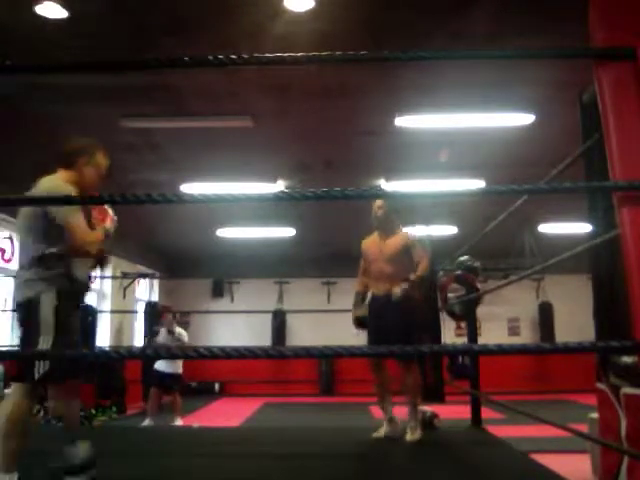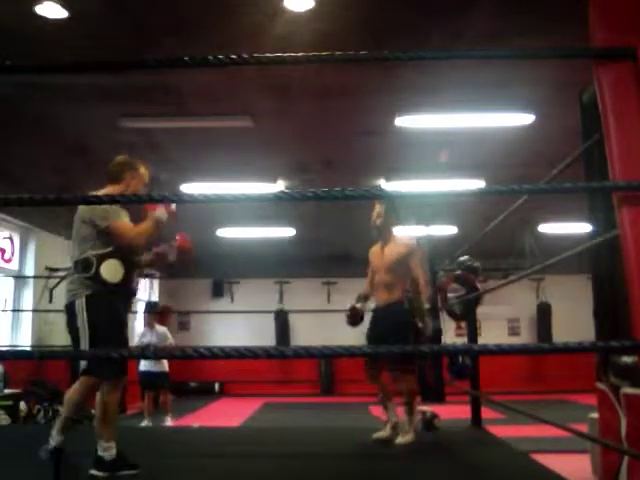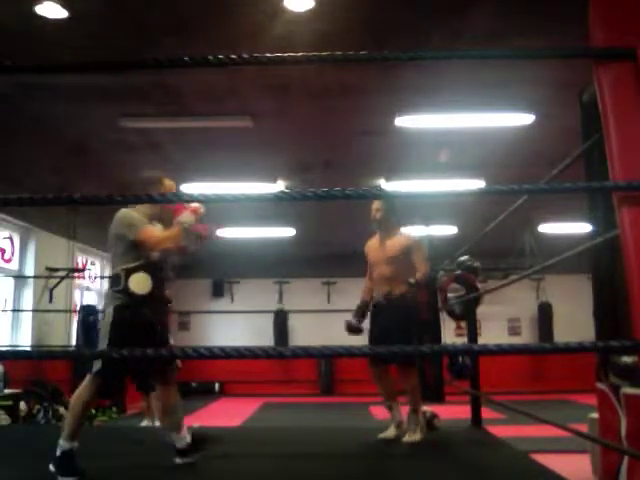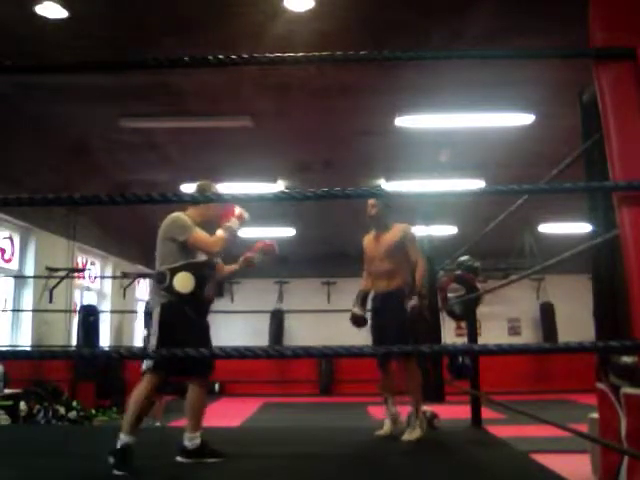
dt=0.5s
person 1, frame 1
left shoulder: (49, 191)
right shoulder: (60, 191)
right elbow: (85, 244)
left wrist: (95, 244)
right wrist: (106, 228)
left hip: (51, 296)
right hip: (47, 296)
left knee: (67, 379)
right knee: (28, 383)
person 1, frame 2
left shoulder: (114, 209)
right shoulder: (99, 203)
left elbow: (126, 257)
right elbow: (135, 239)
right wrist: (159, 214)
left hip: (111, 300)
right hip: (90, 298)
left knee: (114, 377)
right knee: (94, 375)
right ankle: (56, 441)
person 1, frame 3
left shoulder: (152, 224)
right shoulder: (128, 218)
left elbow: (166, 253)
right elbow: (165, 244)
left wrist: (188, 233)
right wrist: (186, 218)
left hip: (149, 313)
right hip: (124, 310)
left knee: (166, 376)
right knee: (97, 381)
left ankle: (183, 444)
right ankle: (64, 451)
person 1, frame 4
left shoulder: (202, 232)
right shoulder: (177, 221)
left elbow: (218, 272)
right elbow: (213, 246)
left wrist: (249, 258)
right wrist: (233, 223)
left hip: (194, 312)
right hip: (170, 308)
left knee: (201, 375)
right knee: (154, 375)
left ankle: (192, 444)
right ankle: (123, 445)
person 2, frame 1
left shoulder: (406, 238)
right shoulder: (367, 244)
left elbow: (425, 264)
right elbow: (363, 274)
left wrist: (409, 283)
right wrist: (358, 303)
left hip: (402, 303)
right hip: (377, 304)
left knee: (407, 362)
right knee: (376, 364)
left ankle: (414, 419)
right ankle: (389, 420)
person 2, frame 2
left shoulder: (407, 246)
right shoulder: (374, 251)
left elbow: (421, 279)
right wrist: (360, 301)
left hip: (400, 312)
right hip: (379, 313)
left knee: (402, 370)
right knee: (372, 371)
left ankle: (410, 423)
right ankle: (392, 422)
person 2, frame 3
left shoulder: (407, 240)
right shoulder: (370, 245)
left elbow: (424, 268)
left wrist: (408, 287)
right wrist: (360, 310)
left hip: (403, 305)
right hip: (379, 309)
left knee: (406, 366)
right knee: (378, 368)
left ankle: (416, 420)
right ankle: (397, 421)
person 2, frame 4
left shoulder: (403, 232)
right shoulder: (367, 241)
left elbow: (420, 263)
left wrist: (418, 295)
right wrist: (359, 302)
left hip: (401, 299)
right hip: (379, 301)
left knee: (406, 358)
right knee: (382, 361)
left ankle: (417, 418)
right ankle: (392, 417)
